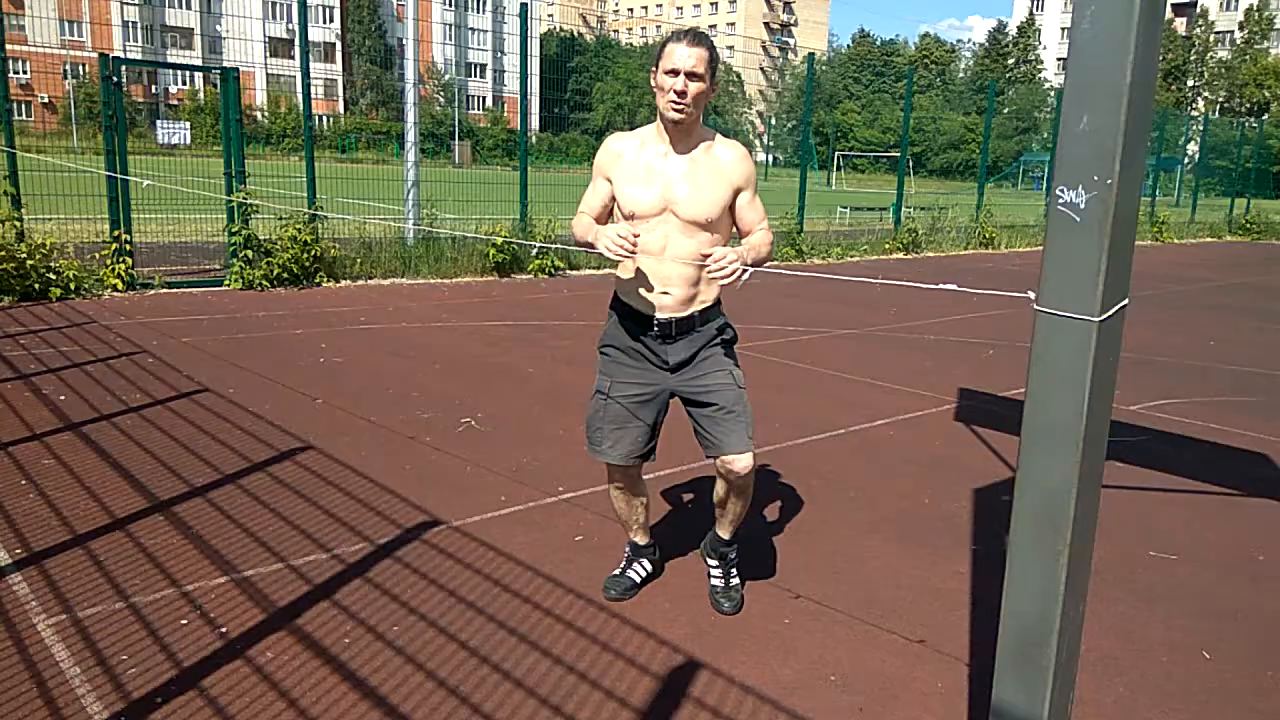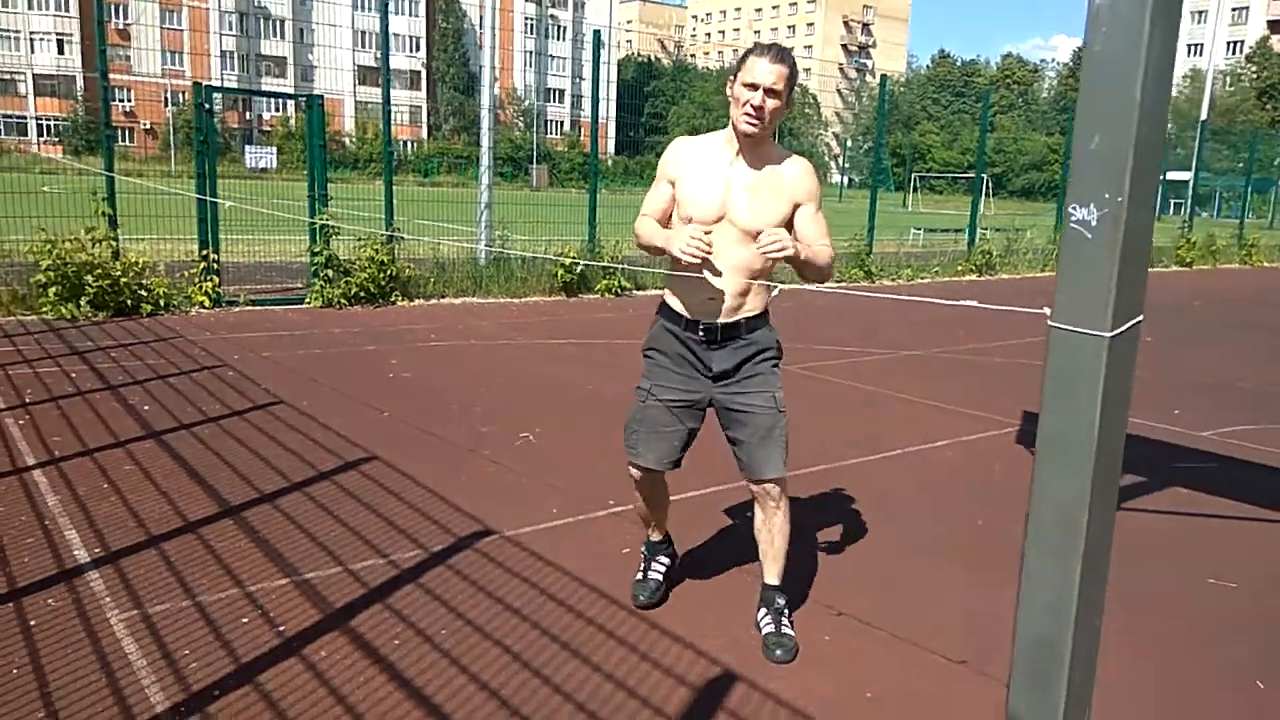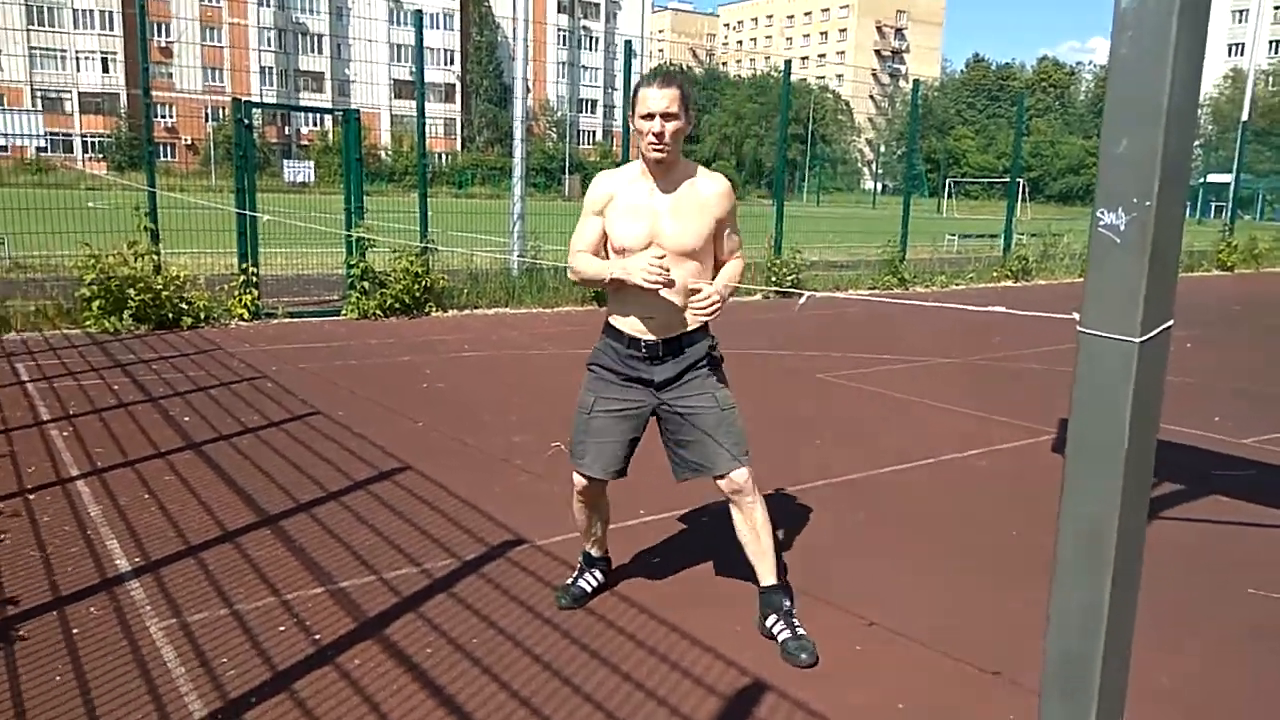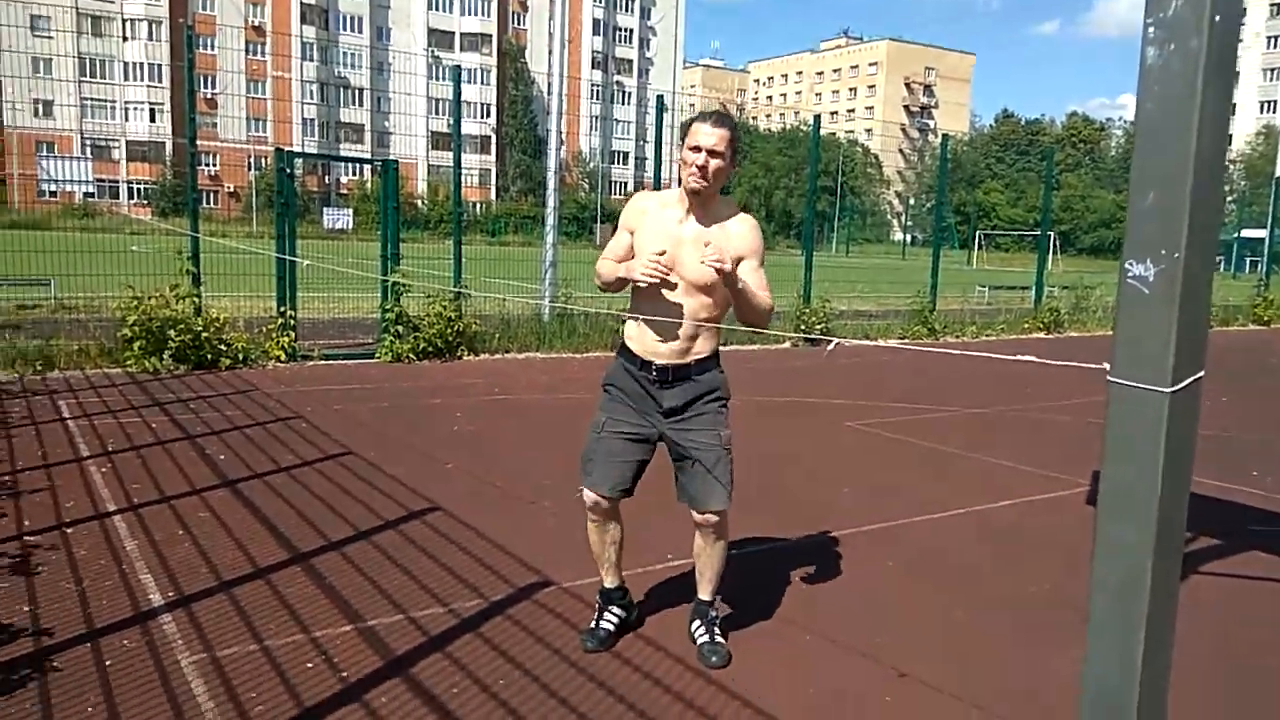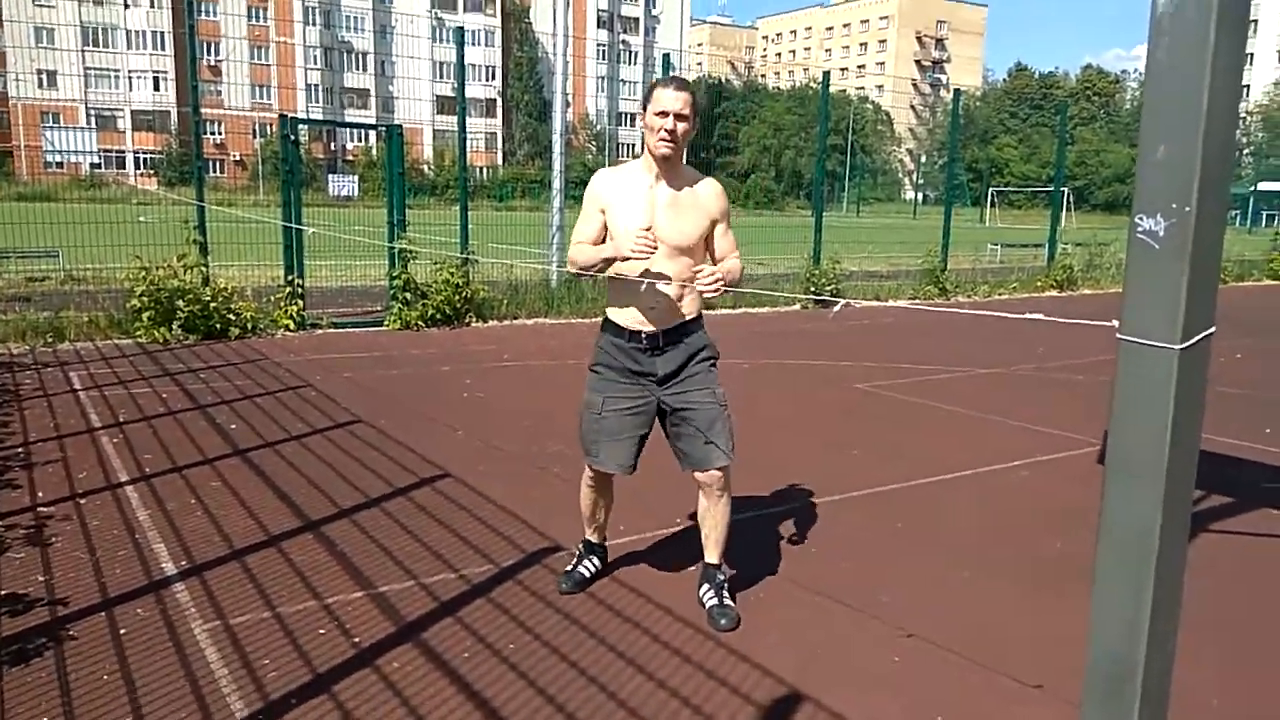
dt=0.5s
person 1, frame 1
left shoulder: (733, 159)
right shoulder: (618, 149)
left elbow: (761, 238)
right elbow: (583, 222)
left wrist: (742, 257)
right wrist: (601, 238)
left hip: (705, 334)
right hip: (630, 333)
left knee: (738, 466)
right knee: (619, 461)
left ankle: (721, 547)
right ankle: (641, 551)
person 1, frame 2
left shoulder: (797, 175)
right shoulder: (683, 153)
left elbow: (824, 264)
right elbow: (643, 225)
left wrist: (797, 251)
right wrist: (668, 239)
left hip: (749, 345)
right hip: (676, 337)
left knee: (768, 484)
right knee: (643, 465)
left ankle: (773, 601)
right ankle: (659, 551)
person 1, frame 3
left shoulder: (716, 189)
right shoulder: (606, 187)
left elbow: (735, 260)
right elbow: (578, 265)
left wrist: (722, 285)
right wrist: (623, 271)
left hip: (691, 355)
right hip: (621, 355)
left knee: (738, 481)
right knee: (588, 479)
left ankle: (777, 603)
right ankle: (595, 564)
person 1, frame 4
left shoulder: (743, 231)
right shoulder: (642, 207)
left elbow: (761, 318)
right elbow: (602, 271)
left wrist: (735, 282)
right wrist: (628, 269)
left hip: (698, 385)
right hip: (631, 377)
left knee: (710, 515)
right knee: (597, 498)
left ankle: (705, 614)
right ankle: (615, 601)
person 1, frame 5
left shoulder: (711, 193)
right shoulder: (607, 183)
left elbow: (732, 263)
right elbow: (574, 260)
left wrist: (721, 277)
right wrist: (613, 250)
left hip: (686, 348)
right hip: (620, 348)
left knee: (713, 471)
right knee: (601, 466)
left ankle: (712, 577)
right ankle: (593, 550)
